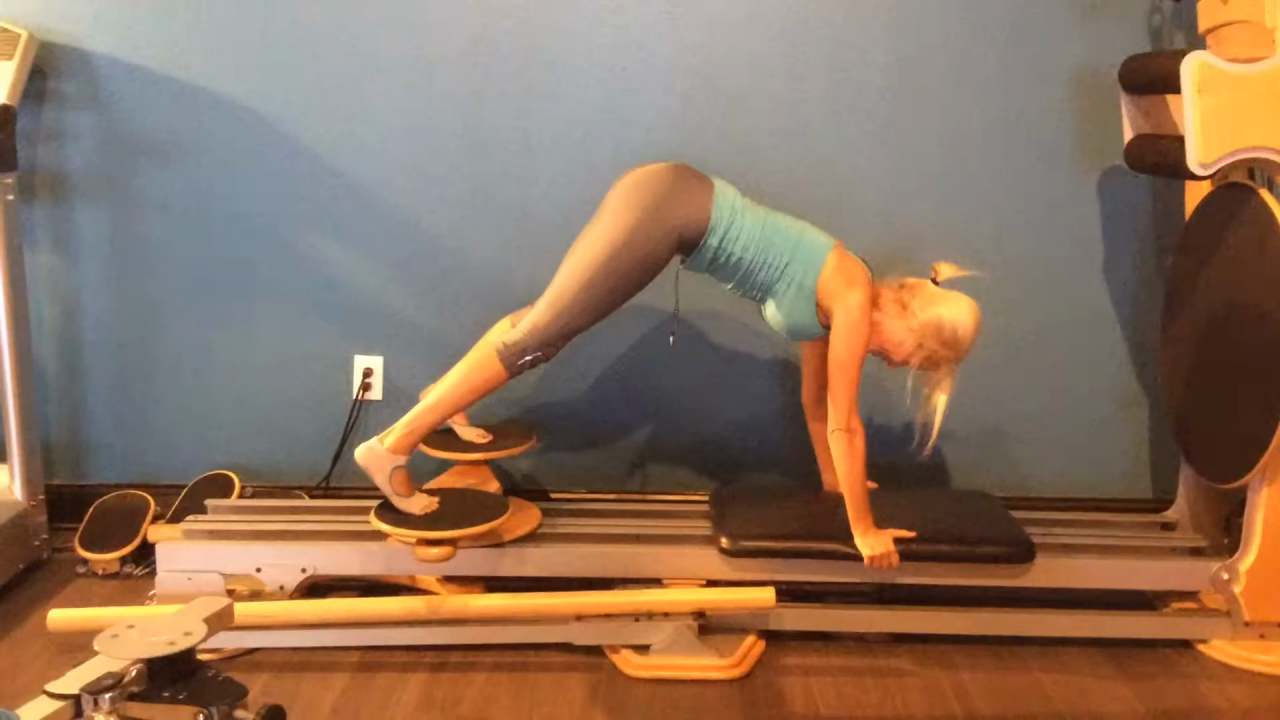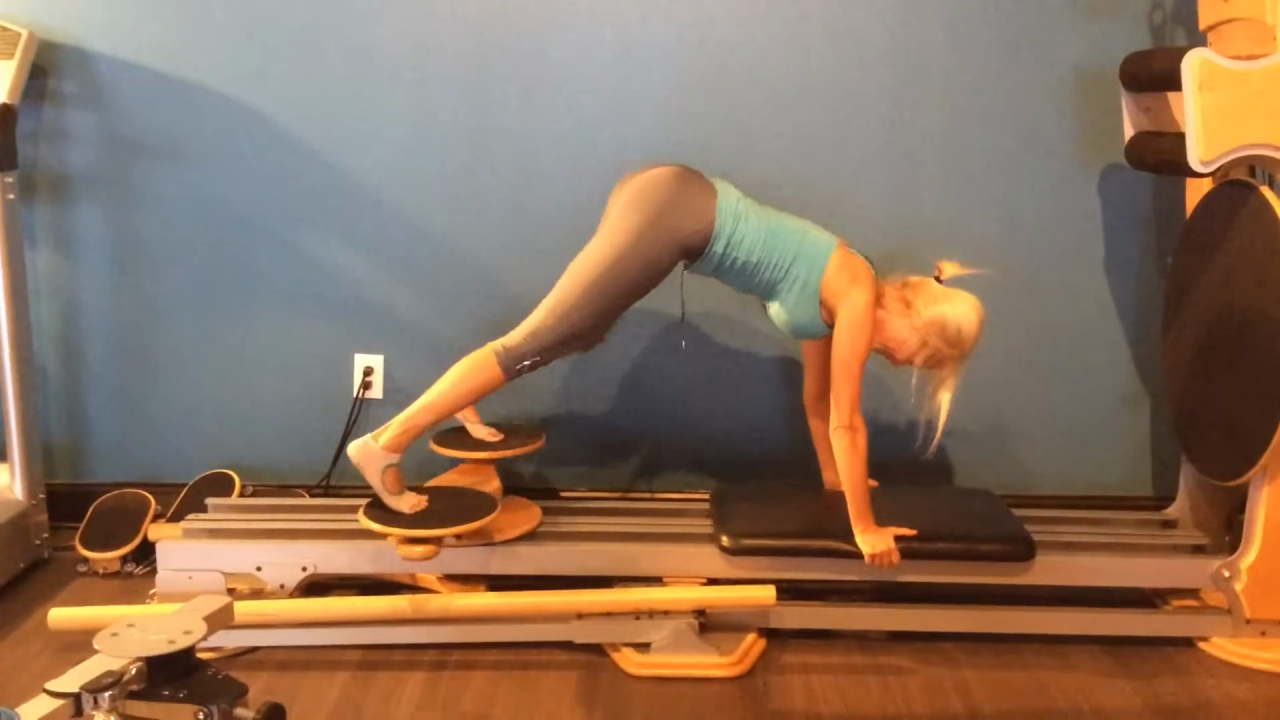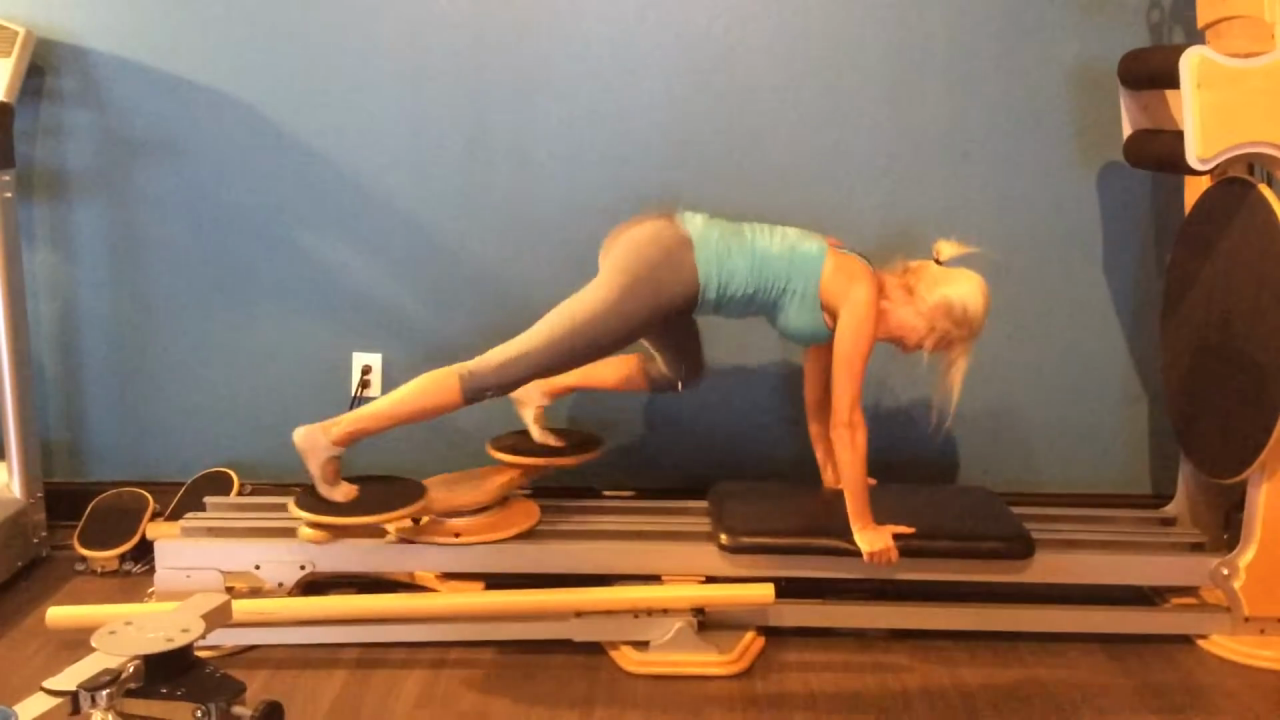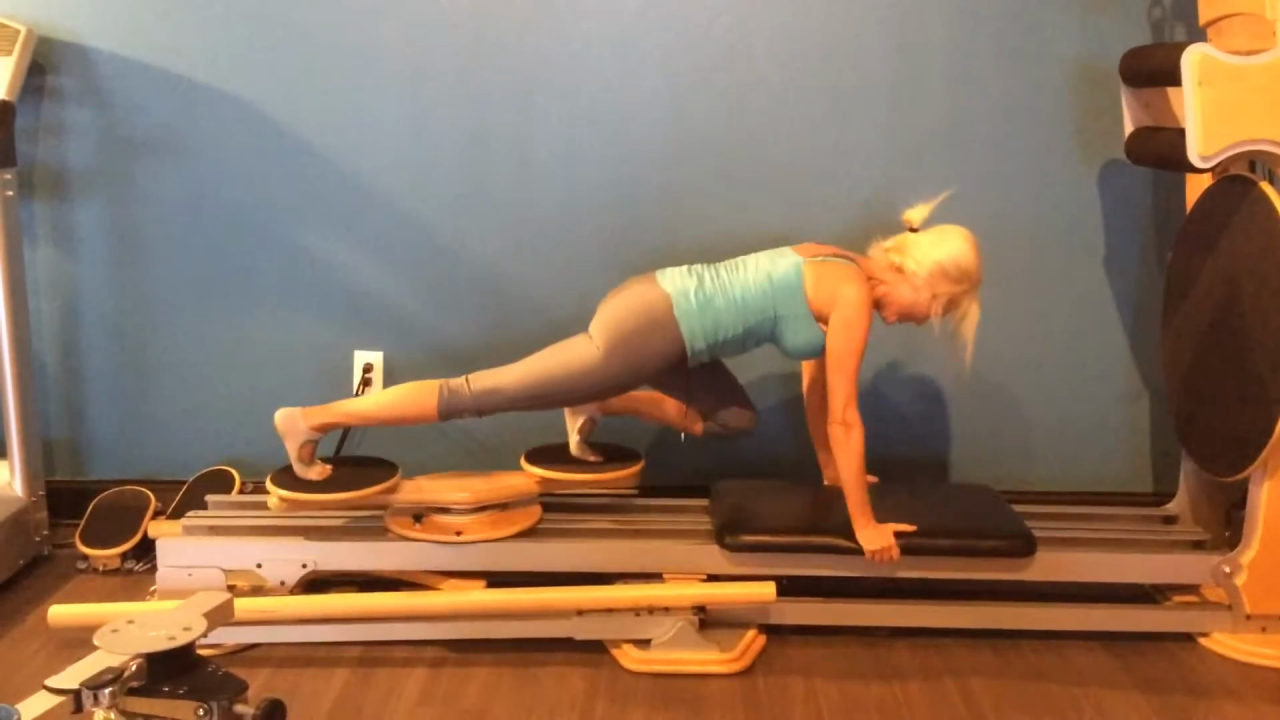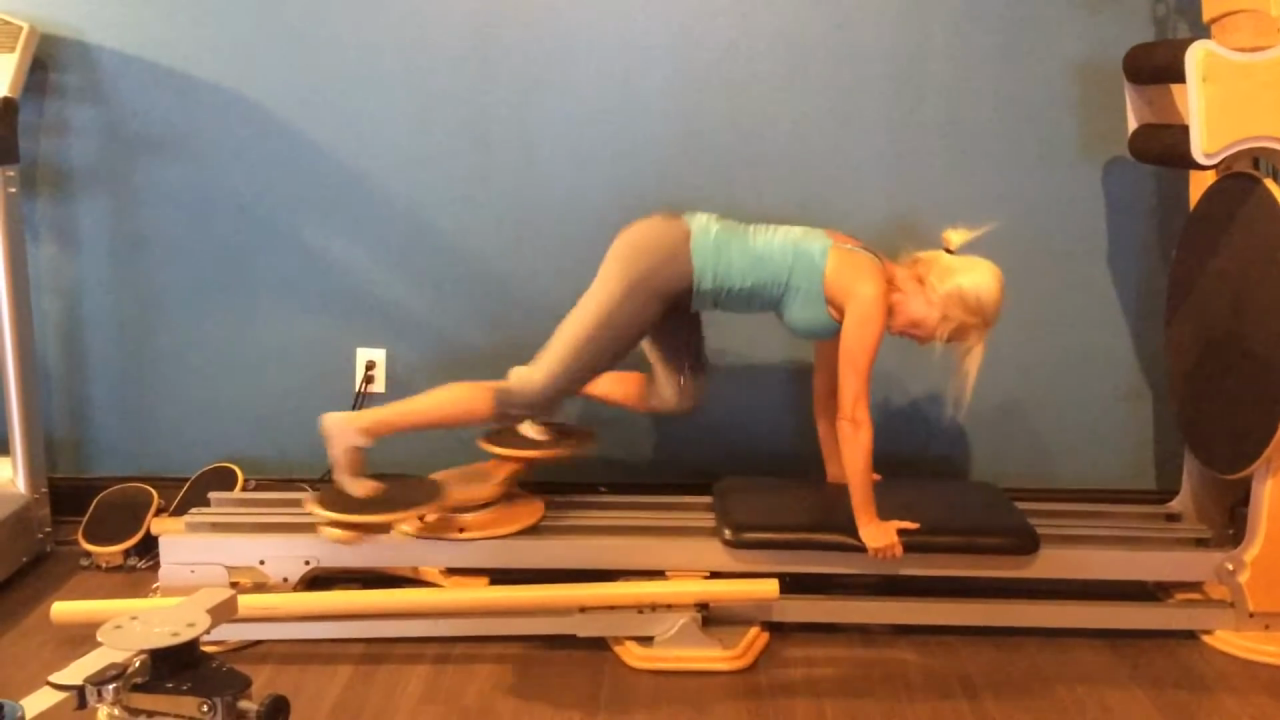
dt=0.5s
person 1, frame 1
left shoulder: (833, 304)
right shoulder: (856, 300)
left elbow: (816, 403)
right elbow: (844, 423)
left wrist: (834, 482)
right wrist: (864, 529)
left hip: (668, 203)
right hip: (669, 206)
left knee: (546, 314)
right knee: (541, 336)
left ankle: (442, 394)
right ankle: (391, 446)
person 1, frame 2
left shoulder: (836, 300)
right shoulder: (860, 297)
left elbow: (817, 401)
right elbow: (846, 421)
left wrist: (832, 478)
right wrist: (864, 527)
left hip: (667, 202)
right hip: (671, 211)
left knee: (582, 333)
right knee: (539, 341)
left ankle: (461, 398)
right ankle: (385, 444)
person 1, frame 3
left shoulder: (842, 284)
right shoulder: (863, 293)
left elbow: (817, 398)
right elbow: (845, 420)
left wrist: (831, 476)
right wrist: (863, 525)
left hip: (661, 241)
right hip: (660, 265)
left knee: (681, 372)
right knee: (501, 369)
left ankle: (546, 390)
right ankle: (329, 435)
person 1, frame 4
left shoulder: (836, 268)
right shoulder: (853, 293)
left elbow: (814, 385)
right elbow: (844, 418)
left wrist: (832, 474)
right wrist: (864, 524)
left hip: (655, 303)
right hip: (644, 330)
left knee: (735, 419)
right knee: (479, 394)
left ankle: (597, 404)
right ankle: (309, 420)
person 1, frame 5
left shoulder: (853, 281)
right shoulder: (872, 291)
left elbow: (826, 390)
right elbow: (850, 414)
left wrist: (839, 475)
right wrist: (867, 521)
left hip: (665, 250)
right hip: (660, 260)
left knee: (682, 397)
right knee: (538, 391)
left ankle: (528, 387)
right ankle: (359, 427)
